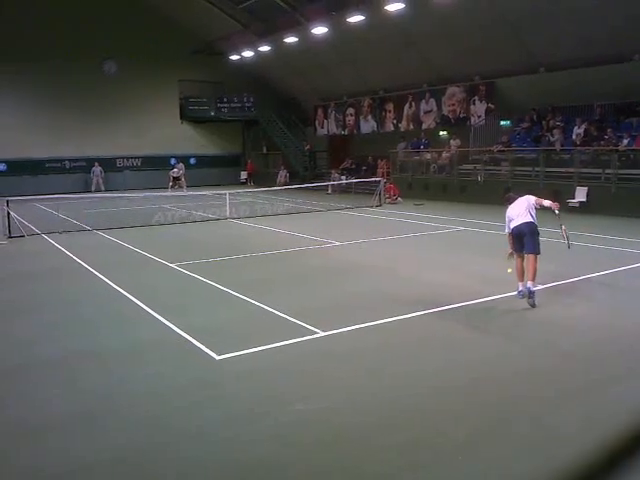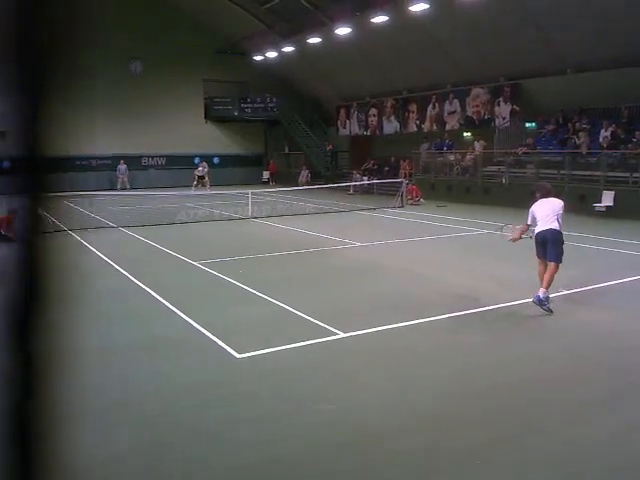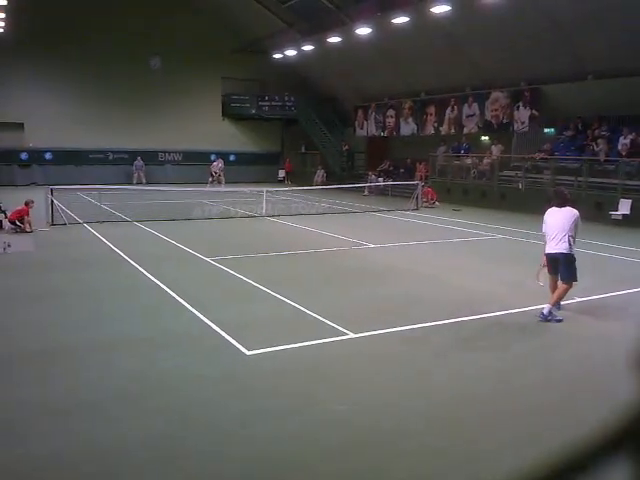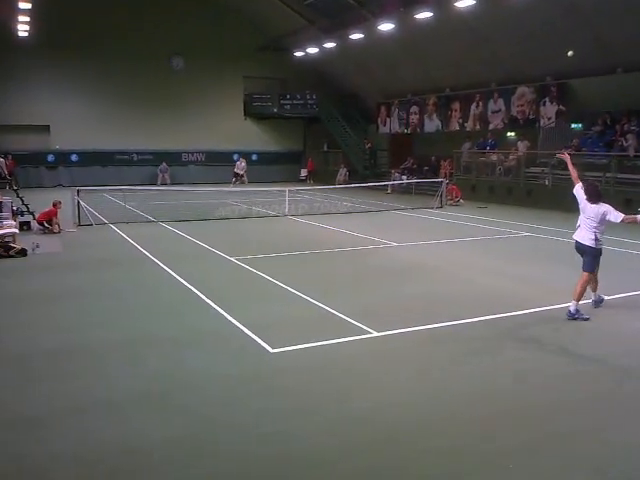
dt=0.7s
person 1, frame 1
left shoulder: (509, 210)
right shoulder: (527, 198)
right elbow: (540, 201)
left wrist: (512, 249)
right wrist: (551, 205)
left hip: (515, 228)
right hip: (528, 225)
left knee: (519, 257)
right knee: (531, 258)
left ankle: (521, 289)
right ankle: (529, 287)
person 1, frame 2
left shoulder: (535, 206)
right shoulder: (559, 202)
left elbow: (528, 225)
left wrist: (518, 234)
left hip: (540, 233)
right hip: (554, 232)
left knee: (542, 263)
right knee: (553, 266)
left ankle: (544, 294)
right ankle: (541, 295)
person 1, frame 3
left shoulder: (548, 212)
right shoulder: (574, 213)
right elbow: (572, 235)
left wrist: (545, 257)
left hip: (550, 252)
right hip: (565, 252)
left knee: (553, 277)
right knee: (566, 284)
left ankle: (555, 302)
right ankle: (546, 311)
person 1, frame 4
left shoulder: (582, 200)
right shoulder: (605, 209)
left elbow: (575, 179)
right elbow: (625, 219)
left wrist: (568, 161)
left hip: (579, 242)
right hip: (592, 246)
left knee: (593, 271)
right knee: (586, 277)
left ankle: (596, 298)
right ankle: (573, 309)
